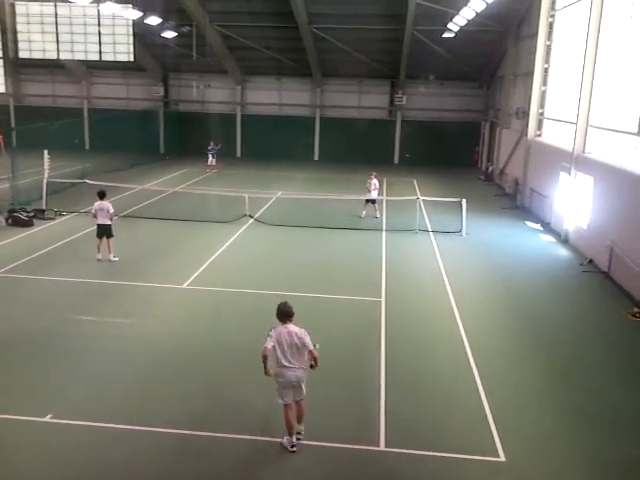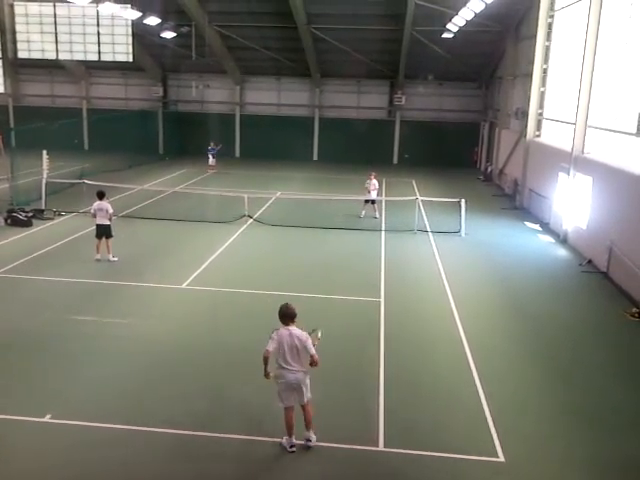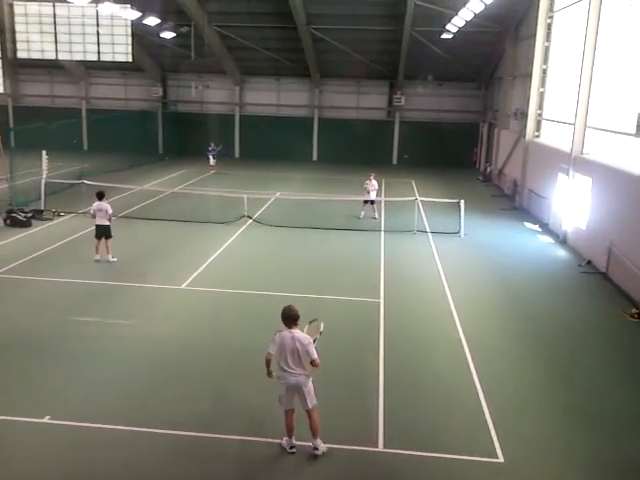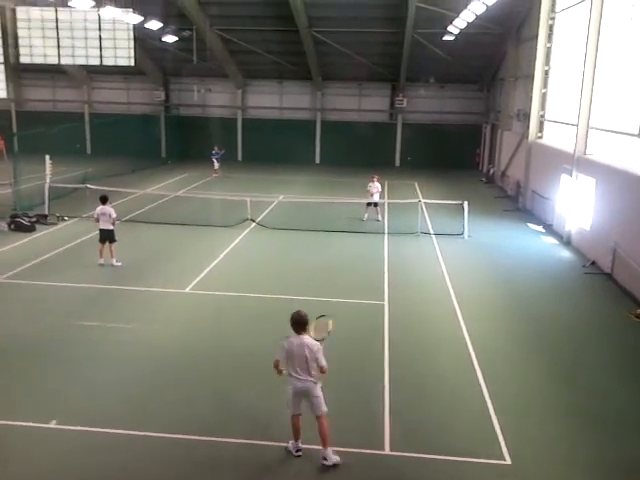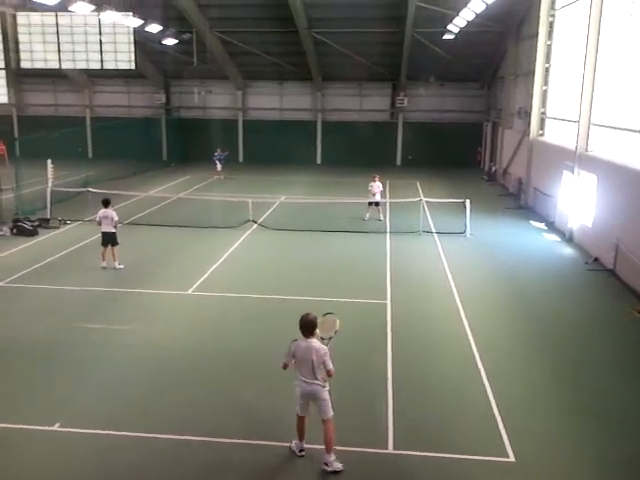
dt=0.1s
person 1, frame 1
left shoulder: (274, 333)
right shoulder: (301, 333)
left elbow: (265, 353)
right elbow: (314, 355)
left wrist: (265, 368)
right wrist: (315, 363)
left hip: (283, 375)
right hip: (300, 373)
left knee: (288, 407)
right knee: (300, 401)
left ankle: (291, 441)
right ankle: (299, 430)
person 1, frame 2
left shoulder: (276, 335)
right shoulder: (303, 335)
left elbow: (266, 355)
right elbow: (315, 359)
left wrist: (266, 370)
right wrist: (314, 364)
left hip: (284, 376)
right hip: (301, 375)
left knee: (289, 410)
right knee: (306, 405)
left ankle: (290, 441)
right ankle: (309, 436)
person 1, frame 3
left shoulder: (279, 337)
right shoulder: (306, 339)
left elbow: (268, 358)
right elbow: (316, 363)
left wrist: (268, 370)
right wrist: (311, 361)
left hip: (286, 379)
right hip: (303, 379)
left knee: (289, 412)
right knee: (311, 411)
left ankle: (290, 443)
right ankle: (316, 444)
person 1, frame 4
left shoulder: (287, 343)
right shoulder: (315, 345)
left elbow: (276, 364)
right elbow: (323, 370)
left wrist: (279, 370)
right wrist: (317, 366)
left hip: (294, 384)
right hip: (311, 384)
left knee: (295, 416)
right knee: (321, 418)
left ankle: (296, 446)
right ankle: (327, 455)
person 1, frame 5
left shoulder: (295, 345)
right shoulder: (322, 349)
left elbow: (285, 366)
right elbow: (330, 373)
left wrist: (295, 363)
right wrist: (326, 370)
left hip: (302, 386)
right hip: (319, 388)
left knee: (300, 417)
right knee: (328, 422)
left ankle: (299, 446)
right ankle: (329, 461)
